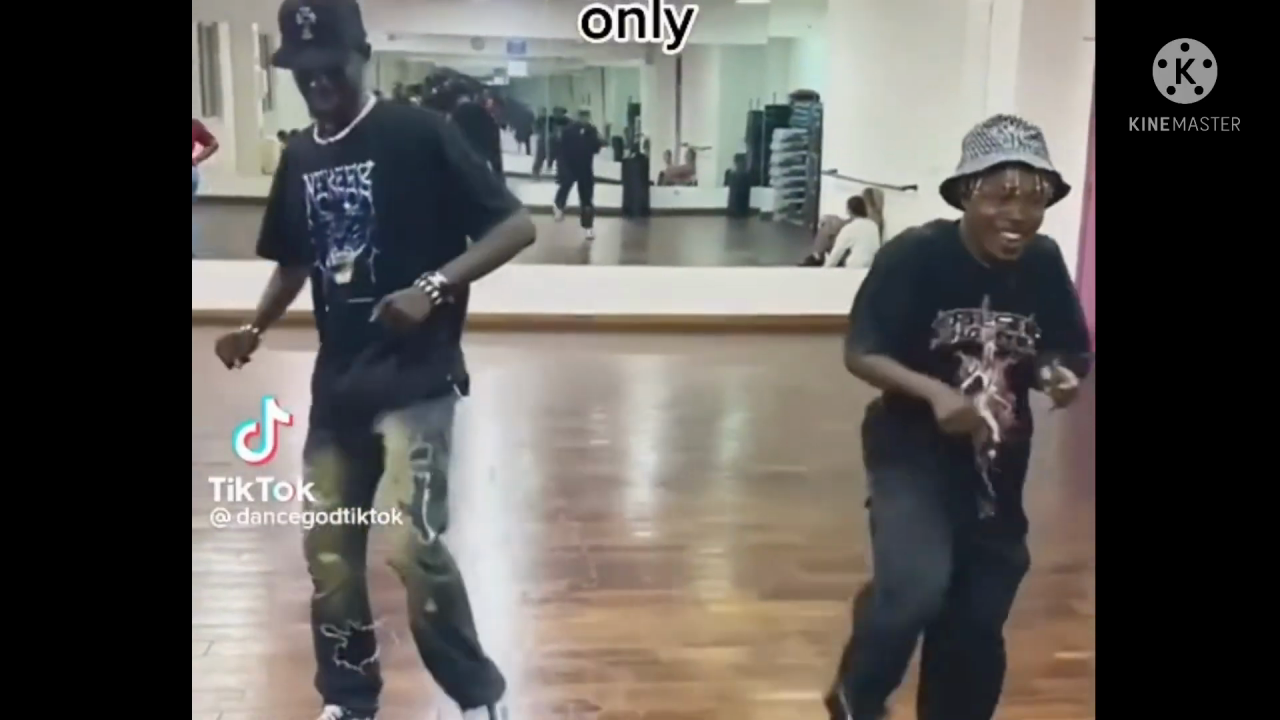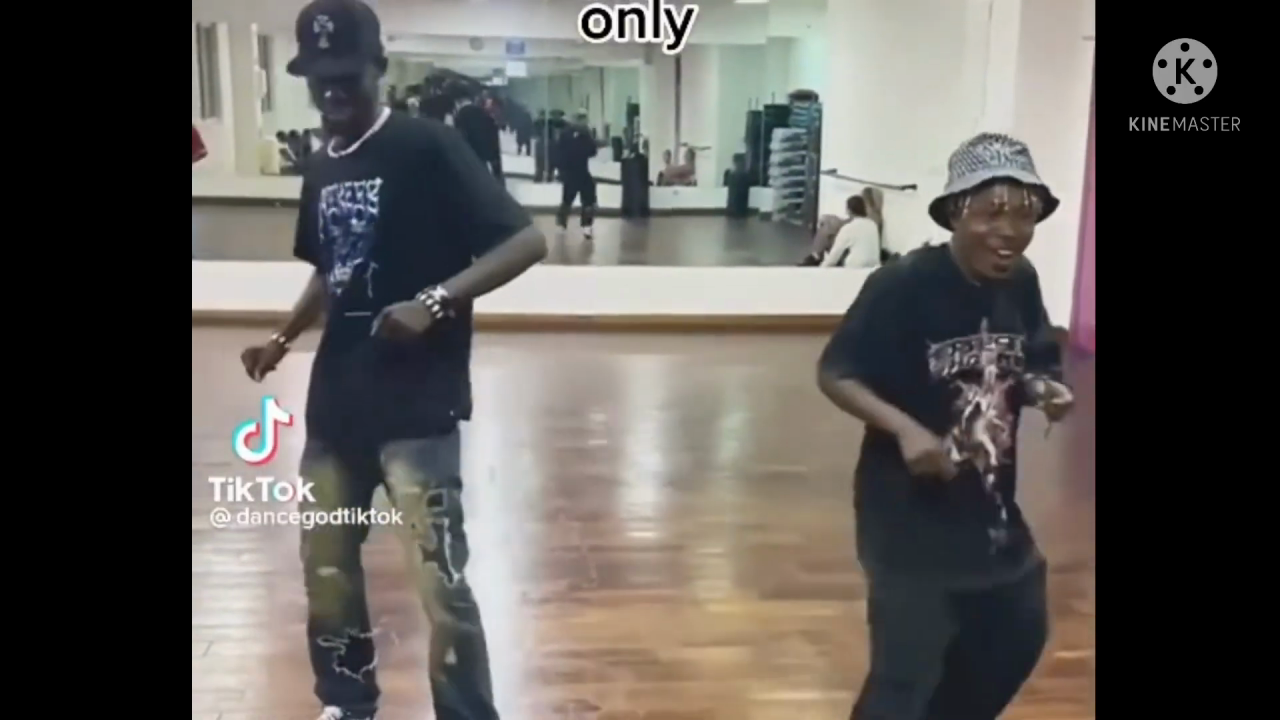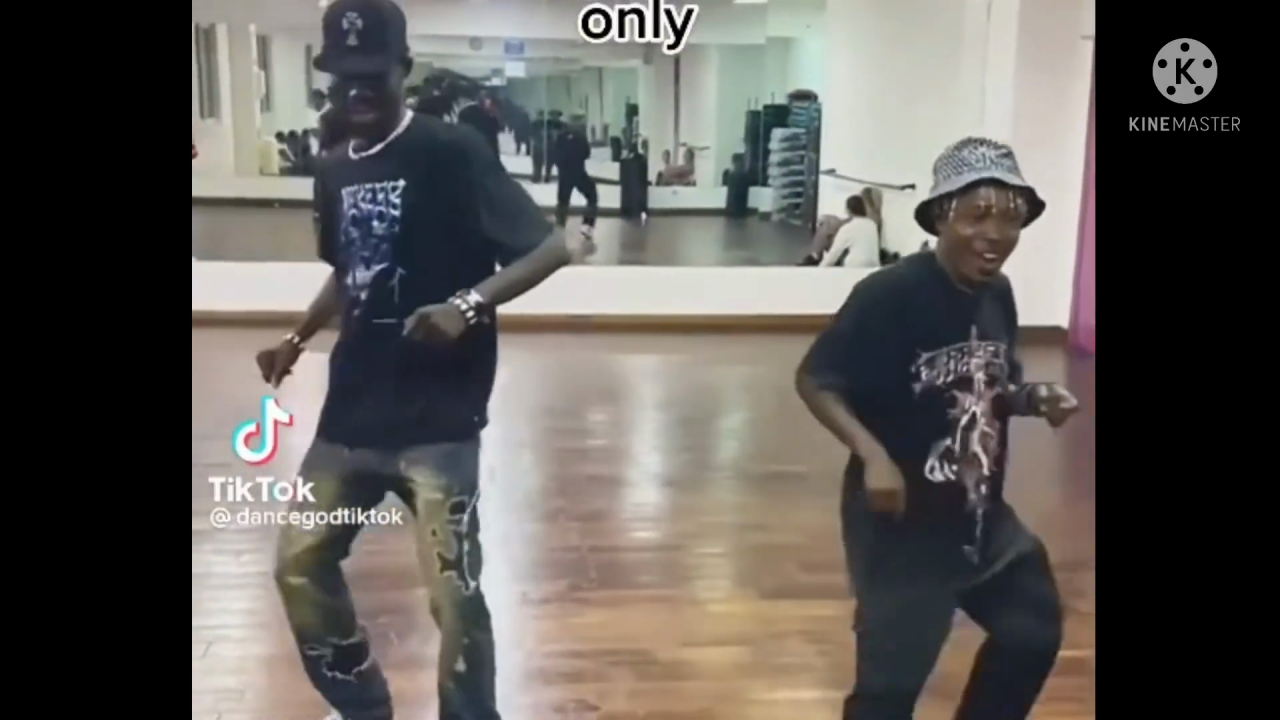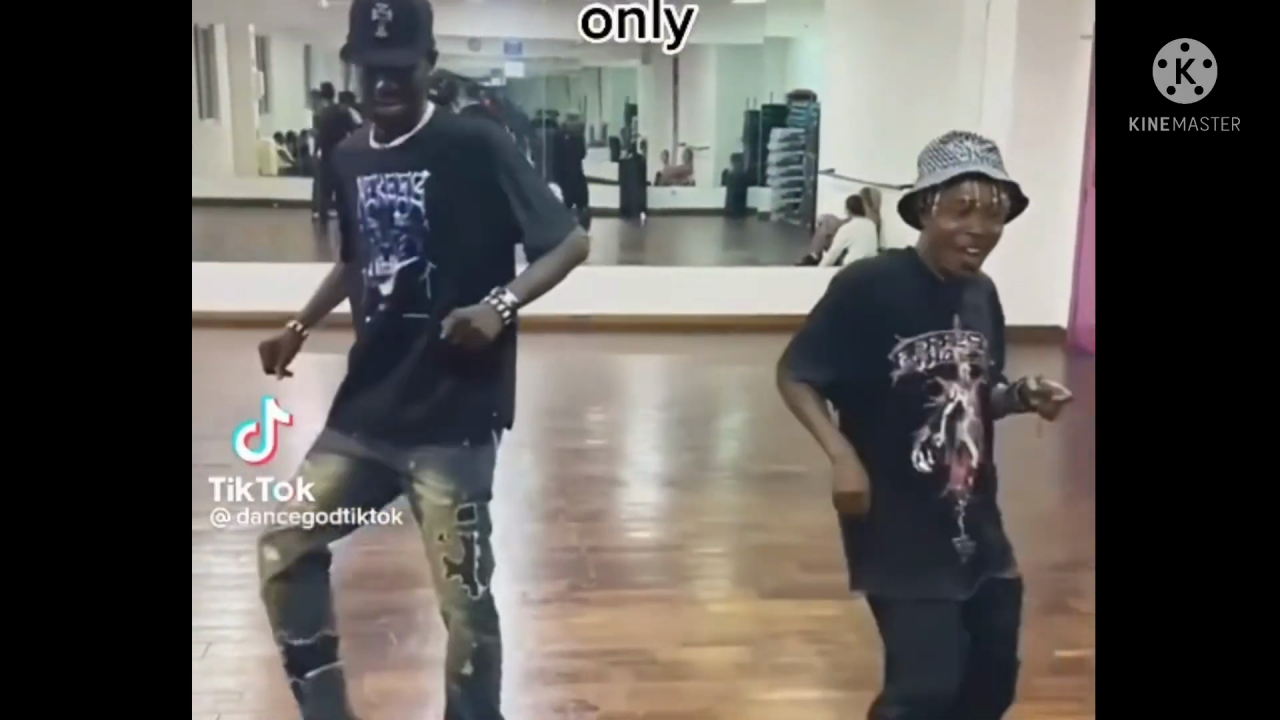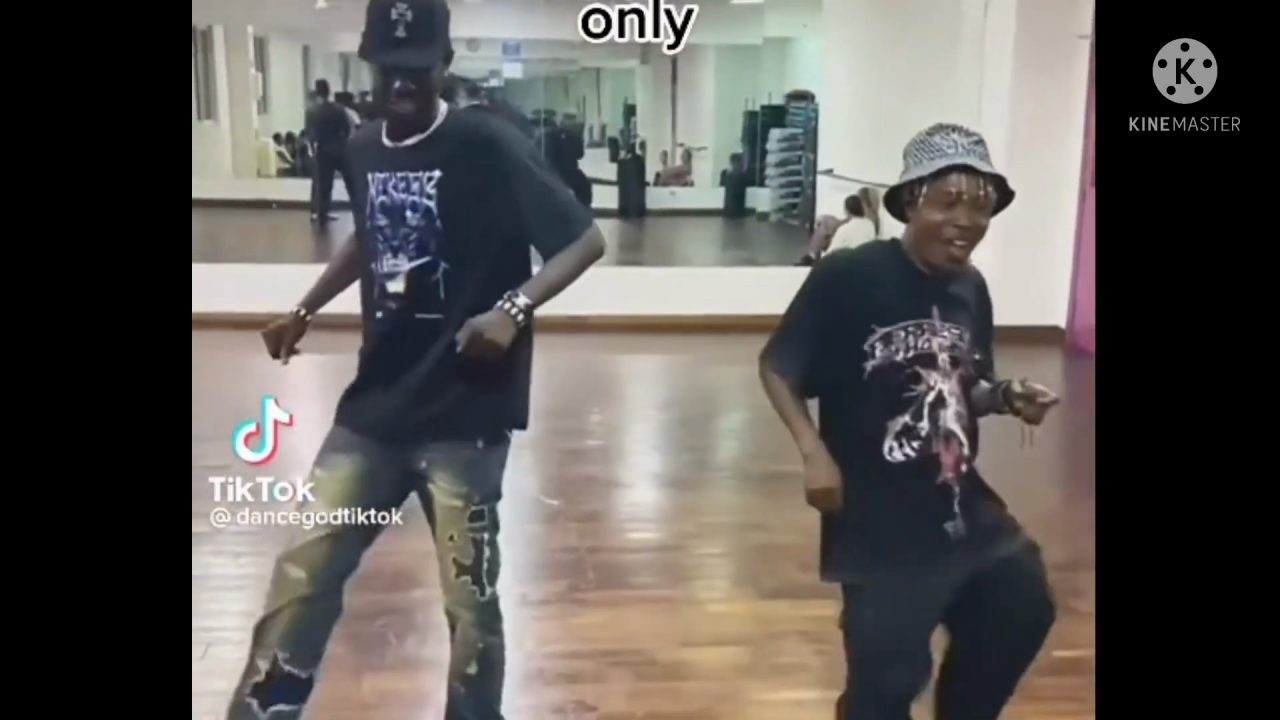
dt=0.1s
person 1, frame 1
left shoulder: (420, 135)
right shoulder: (298, 159)
left elbow: (516, 225)
left wrist: (432, 286)
right wrist: (253, 327)
left hip: (416, 373)
right hip: (338, 380)
left knee: (410, 547)
right knee: (328, 552)
person 1, frame 2
left shoulder: (431, 150)
right shoulder: (321, 167)
left elbow: (527, 242)
left wrist: (434, 301)
right wrist: (281, 339)
left hip: (416, 403)
right hip: (338, 400)
left knee: (438, 584)
right knee: (326, 563)
person 1, frame 3
left shoulder: (453, 154)
right shoulder: (335, 169)
left elbow: (551, 248)
left wrist: (468, 304)
right wrist: (296, 340)
left hip: (439, 412)
right hip: (352, 406)
left knee: (451, 592)
right knee: (298, 562)
person 1, frame 4
left shoulder: (477, 148)
right shoulder: (349, 157)
left elbow: (569, 243)
left wrist: (497, 304)
right wrist: (300, 326)
left hip: (455, 409)
right hip: (366, 399)
left knee: (463, 594)
right knee: (285, 550)
person 1, frame 5
left shoulder: (489, 147)
right shoulder: (364, 149)
left elbow: (585, 240)
left wrist: (514, 308)
right wrist: (303, 312)
left hip: (465, 409)
right hip: (376, 401)
left knee: (468, 595)
right knee: (306, 562)
person 2, frame 1
left shoulder: (1044, 262)
right shoulder: (914, 255)
left elbow: (1067, 351)
right elbow: (860, 353)
left wrist: (1059, 376)
right wrist: (933, 392)
left hip: (994, 475)
right hip: (914, 451)
left knee: (974, 633)
right knee: (912, 596)
person 2, frame 2
left shoulder: (1020, 282)
right shoulder: (902, 285)
left elbow: (1039, 365)
right elbow: (836, 374)
left wrist: (1044, 390)
right wrist: (904, 429)
left hip: (988, 503)
right hip: (912, 505)
left knee: (1016, 637)
right knee: (911, 672)
person 2, frame 3
left shoulder: (997, 293)
right shoulder: (889, 294)
right elbow: (814, 381)
left wrist: (1037, 399)
right wrist: (874, 456)
left hip: (978, 516)
right hip: (901, 520)
left knee: (1034, 634)
person 2, frame 4
left shoulder: (981, 295)
right shoulder: (867, 285)
right elbow: (795, 375)
left wrist: (1024, 396)
right wrist: (844, 457)
left hip: (970, 515)
right hip: (897, 521)
left knee: (990, 667)
person 2, frame 5
left shoulder: (970, 288)
right shoulder: (848, 276)
right elbow: (777, 368)
left wrist: (1008, 397)
right wrist: (814, 453)
left hip: (960, 502)
right hip: (876, 512)
left knee: (1025, 613)
